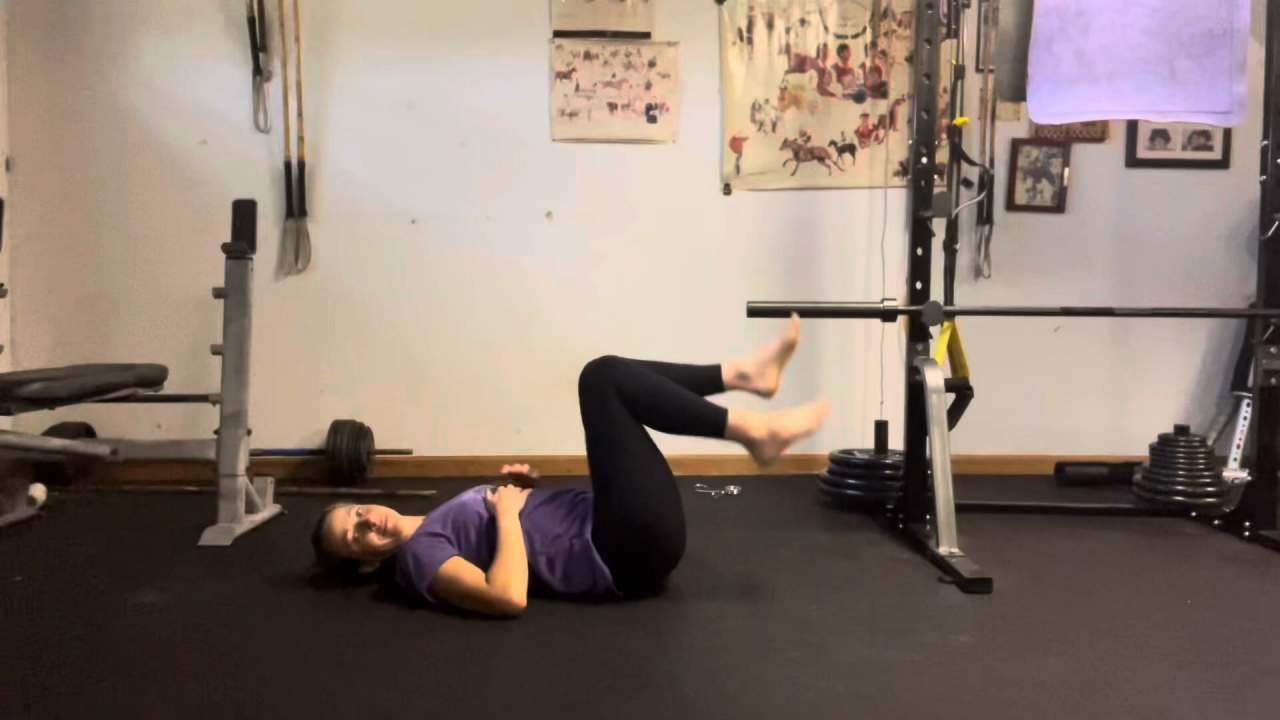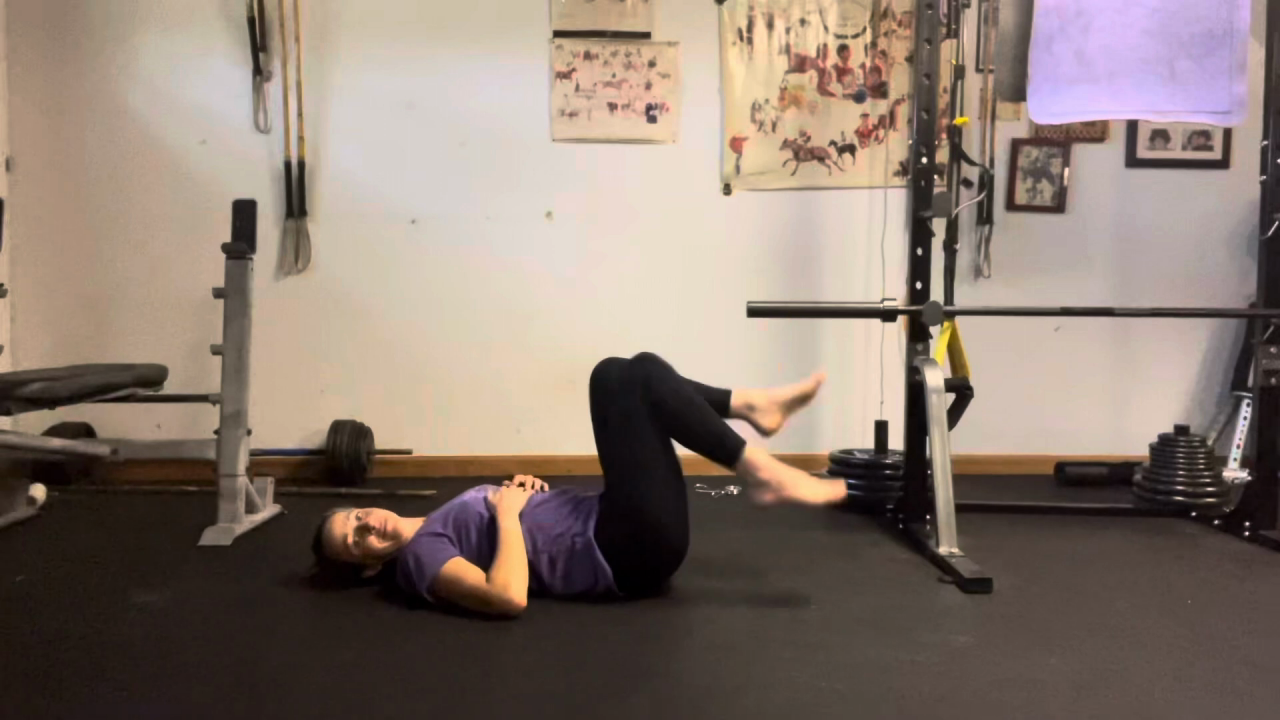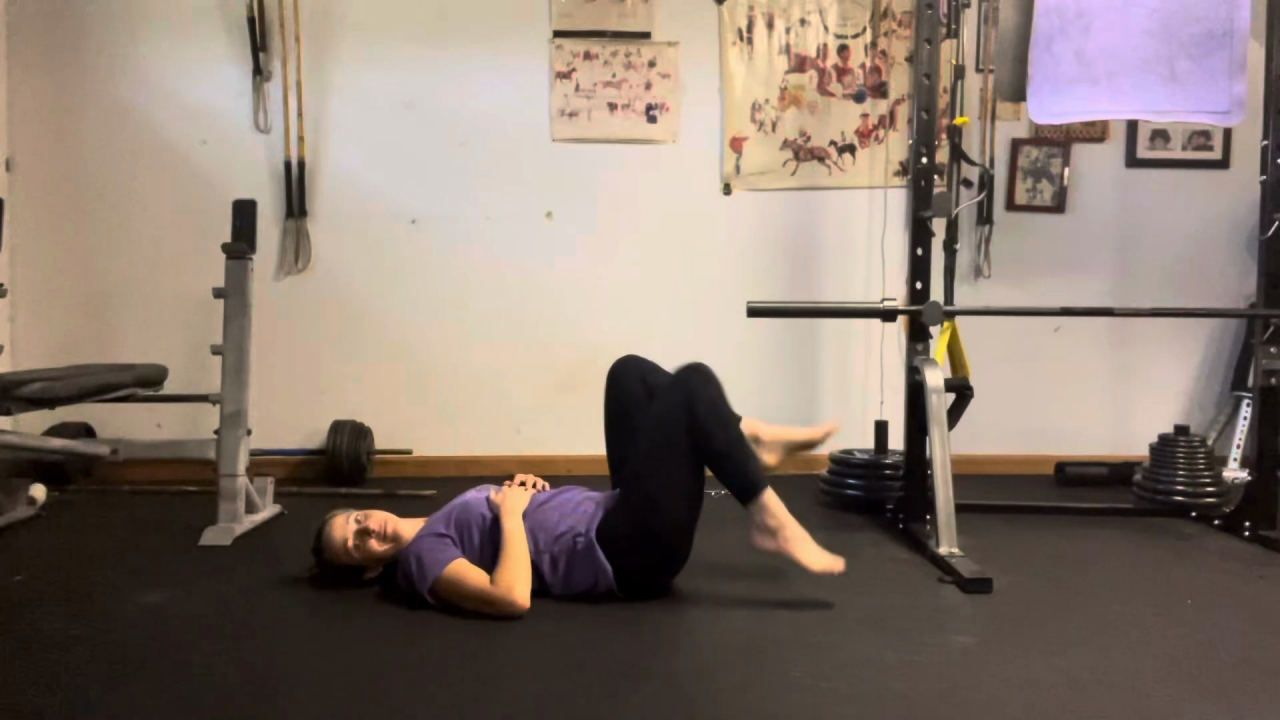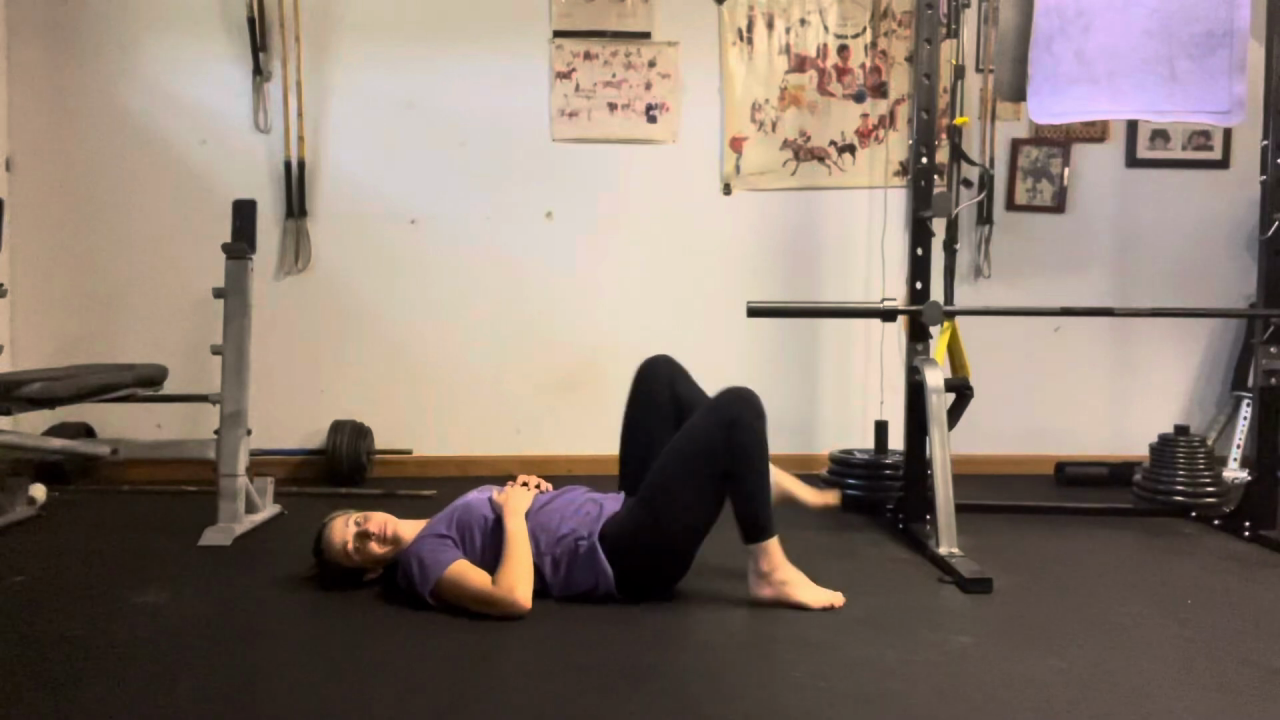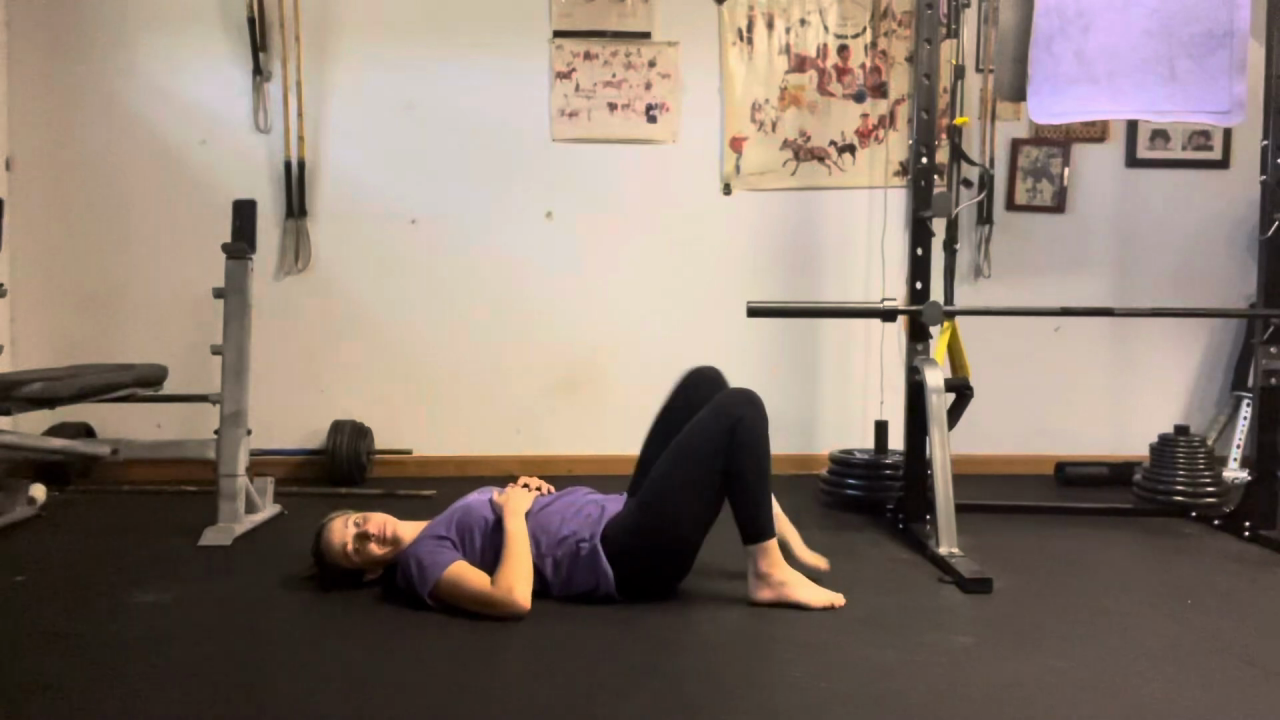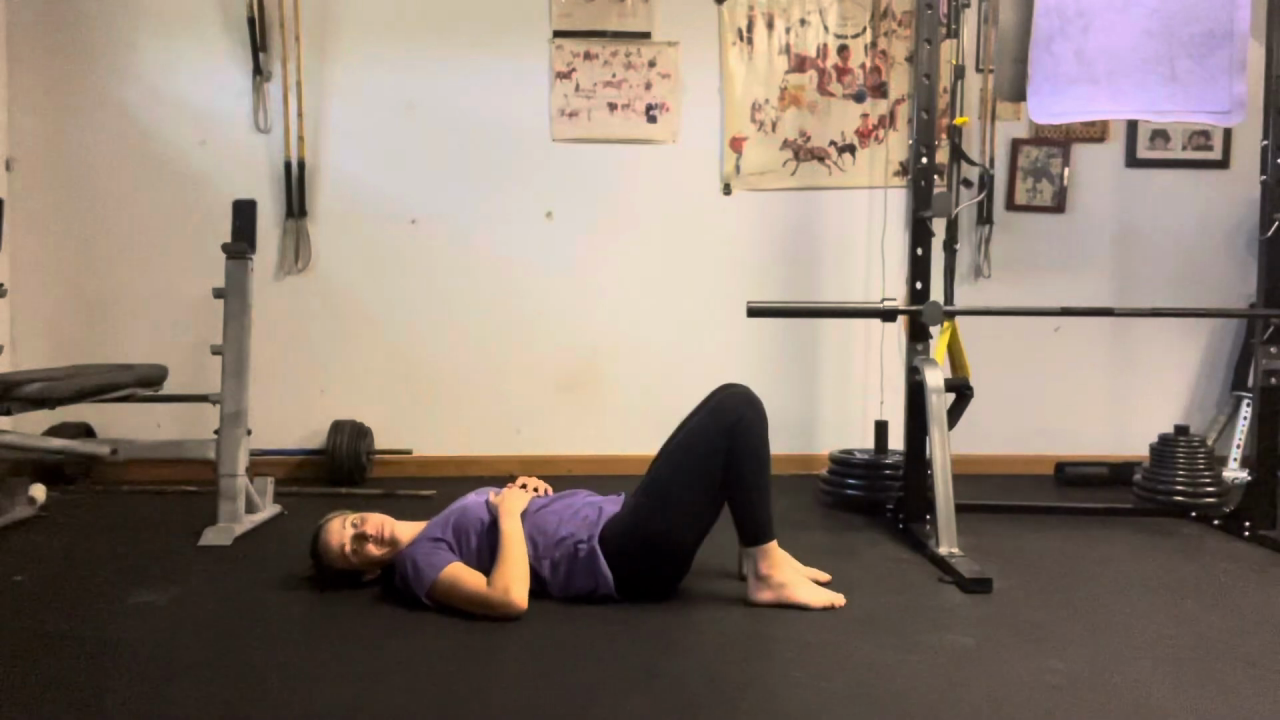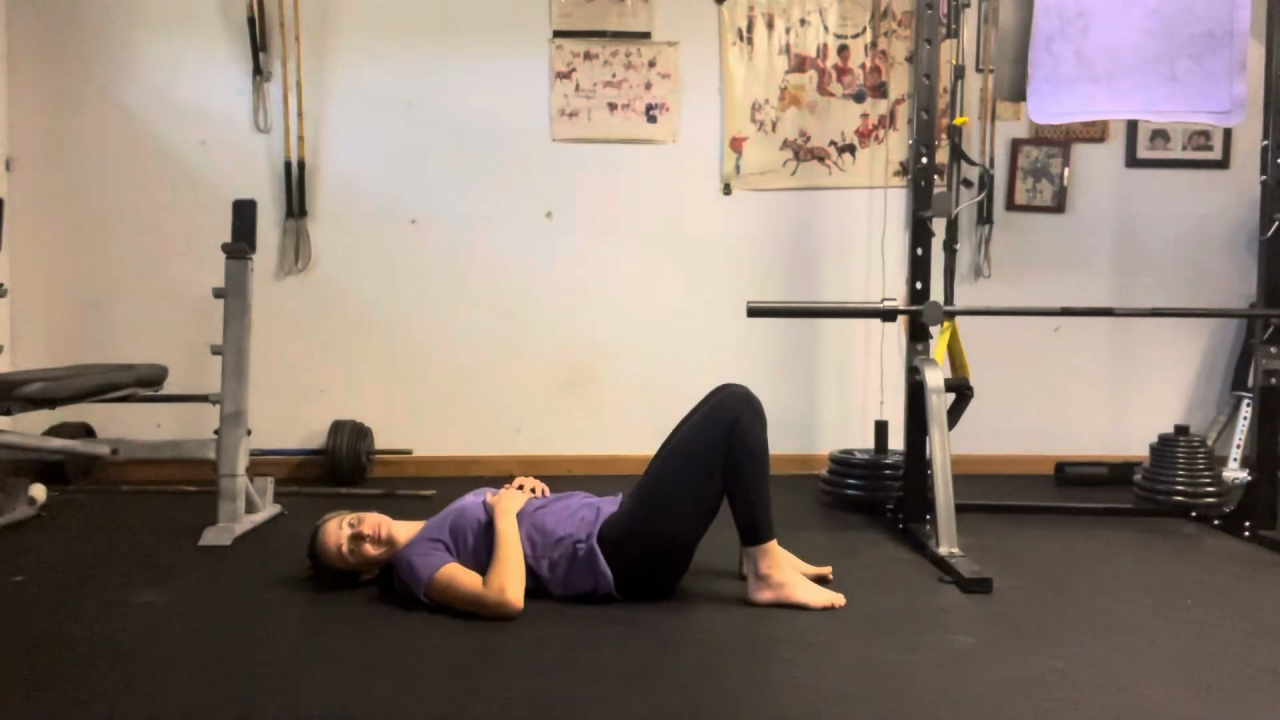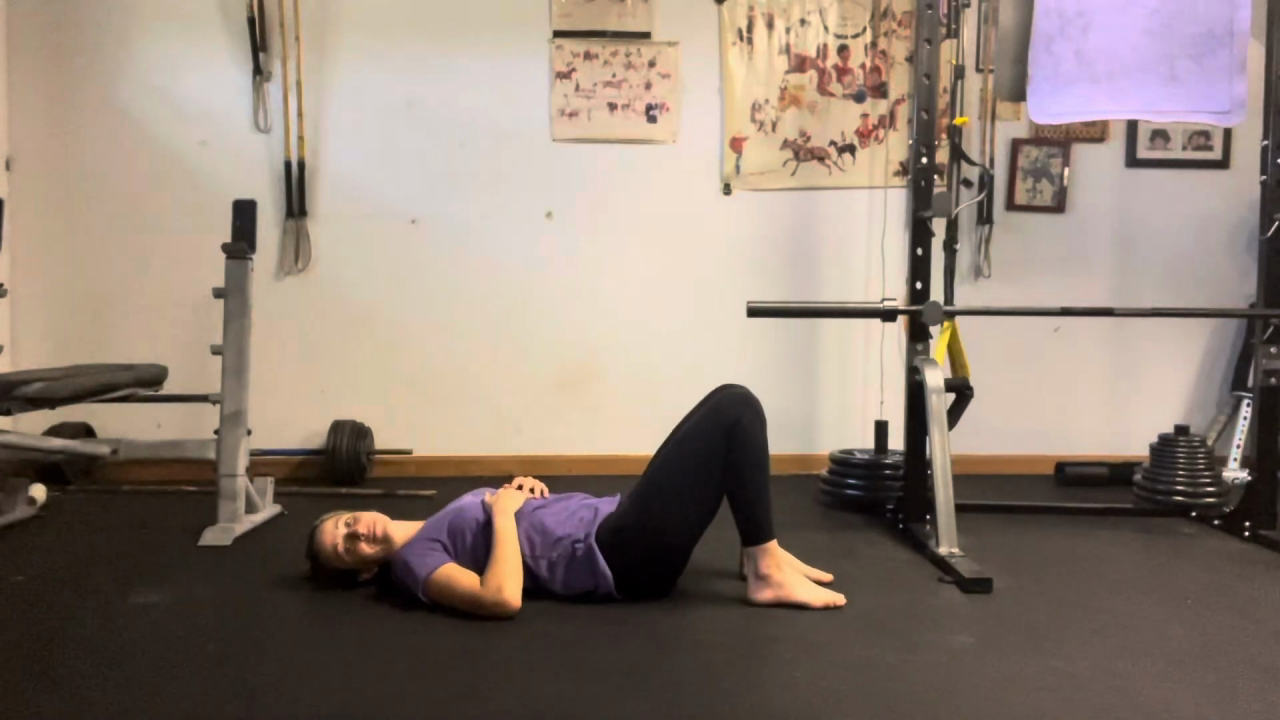
dt=0.1s
person 1, frame 1
left shoulder: (432, 527)
right shoulder: (421, 559)
right elbow: (510, 596)
left wrist: (516, 486)
right wrist: (506, 512)
left hip: (615, 535)
right hip: (629, 553)
left knee: (606, 379)
right knee: (600, 378)
left ankle: (746, 375)
right ankle: (753, 428)
person 1, frame 2
left shoulder: (431, 529)
right shoulder: (418, 560)
right elbow: (510, 596)
left wrist: (520, 490)
right wrist: (506, 514)
left hip: (612, 530)
right hip: (630, 556)
left knee: (626, 370)
right knee: (625, 380)
left ankle: (755, 408)
right ankle: (763, 472)
person 1, frame 3
left shoulder: (435, 530)
right shoulder: (422, 560)
right elbow: (512, 598)
left wrist: (519, 490)
right wrist: (510, 512)
left hip: (615, 516)
right hip: (630, 556)
left knee: (631, 373)
right knee: (691, 382)
left ankle: (757, 443)
right ankle: (772, 525)
person 1, frame 4
left shoulder: (436, 530)
right shoulder: (423, 560)
right elbow: (514, 599)
left wrist: (522, 489)
right wrist: (514, 513)
left hip: (616, 515)
right hip: (632, 559)
left knee: (659, 371)
right knee: (738, 405)
left ankle: (767, 480)
right ankle: (769, 569)
person 1, frame 5
left shoulder: (436, 532)
right shoulder: (422, 562)
right elbow: (514, 599)
left wrist: (523, 490)
right wrist: (512, 513)
left hip: (620, 515)
right hip: (631, 559)
left knee: (704, 383)
right knee: (739, 410)
left ankle: (767, 521)
right ankle: (768, 574)
person 1, frame 6
left shoulder: (433, 532)
right shoulder: (418, 562)
right elbow: (510, 599)
left wrist: (520, 491)
right wrist: (507, 513)
left hip: (618, 515)
right hip: (629, 559)
left knee: (727, 401)
right knee: (738, 409)
left ankle: (759, 543)
right ankle: (768, 574)
person 1, frame 7
left shoulder: (434, 534)
right shoulder: (417, 564)
right elbow: (507, 599)
left wrist: (521, 492)
right wrist: (505, 514)
left hip: (616, 520)
right hip: (627, 560)
left knee: (728, 402)
right knee: (737, 407)
left ankle: (762, 547)
right ankle: (768, 575)
person 1, frame 8
left shoulder: (431, 533)
right shoulder: (414, 563)
right elbow: (504, 598)
left wrist: (519, 490)
right wrist: (503, 513)
left hip: (613, 518)
right hip: (624, 559)
left knee: (727, 403)
right knee: (735, 409)
left ankle: (761, 547)
right ankle: (767, 574)
